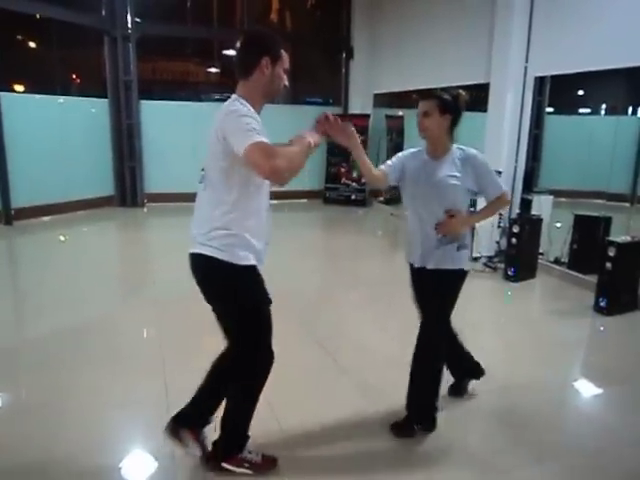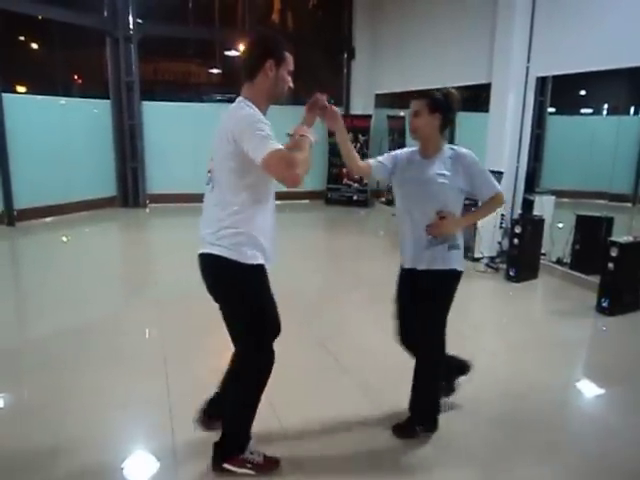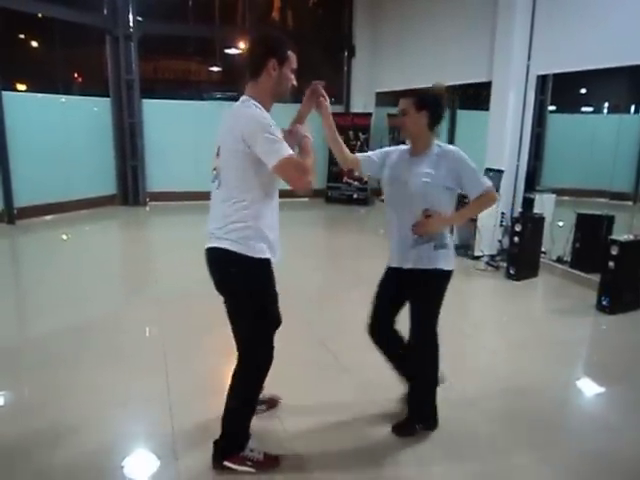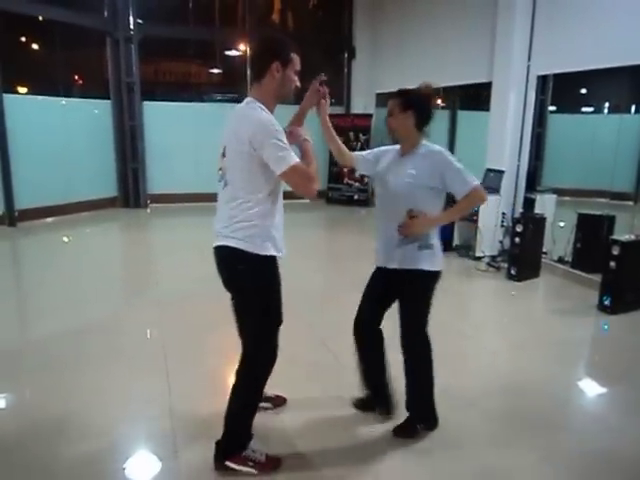
dt=0.1s
person 1, frame 1
left shoulder: (240, 115)
right shoulder: (238, 115)
left elbow: (270, 174)
right elbow: (272, 167)
left wrist: (303, 142)
right wrist: (306, 142)
left hip: (220, 255)
right hip: (227, 259)
left knee: (245, 346)
right knee: (257, 354)
left ankle: (189, 421)
right ankle: (229, 449)
person 1, frame 2
left shoulder: (244, 117)
right shoulder: (247, 118)
left elbow: (278, 170)
right elbow: (291, 173)
left wrist: (302, 127)
right wrist: (304, 139)
left hip: (228, 255)
right hip: (235, 259)
left knee: (263, 334)
right knee: (258, 353)
left ankle: (220, 408)
right ankle: (231, 450)
person 1, frame 3
left shoulder: (243, 114)
right shoulder: (254, 119)
left elbow: (273, 150)
right elbow: (303, 179)
left wrist: (303, 114)
right wrist: (305, 139)
left hip: (231, 248)
right hip: (242, 254)
left knee: (263, 331)
right knee: (257, 348)
left ankle: (245, 397)
right ankle: (231, 447)
person 1, frame 4
left shoulder: (245, 116)
right shoulder: (260, 122)
left elbow: (276, 150)
right elbow: (308, 186)
left wrist: (305, 110)
right wrist: (305, 143)
left hip: (238, 247)
right hip: (249, 252)
left knee: (264, 333)
right knee: (261, 346)
left ankle: (250, 395)
right ankle: (233, 447)
person 2, frame 1
left shoulder: (469, 160)
right shoulder: (408, 159)
left elbow: (502, 199)
right elbow: (375, 178)
left wrist: (467, 221)
right wrist: (354, 148)
left hip: (450, 263)
right hip: (419, 260)
left knee: (429, 335)
right knee: (437, 328)
left ankle: (422, 416)
right ankle: (467, 368)
person 2, frame 2
left shoulder: (461, 160)
right shoulder: (400, 160)
left elbow: (497, 199)
right elbow: (359, 168)
left wrist: (460, 222)
right wrist: (339, 131)
left hip: (443, 263)
right hip: (410, 262)
left knee: (427, 336)
right knee: (409, 332)
left ankle: (424, 417)
right ankle: (450, 368)
person 2, frame 3
left shoulder: (449, 157)
right shoulder: (391, 157)
left elbow: (489, 196)
right elbow: (347, 161)
left wrist: (447, 220)
right wrist: (326, 119)
left hip: (432, 263)
right hip: (400, 261)
left knee: (421, 335)
right knee: (379, 327)
left ankle: (423, 415)
right ankle: (424, 378)
person 2, frame 4
left shoulder: (436, 158)
right shoulder: (385, 156)
left elbow: (477, 196)
right elbow: (345, 158)
left wrist: (434, 221)
right wrist: (323, 118)
left hip: (419, 263)
right hip: (388, 261)
left knee: (413, 336)
right knee: (364, 325)
left ankle: (423, 415)
right ankle: (379, 396)
